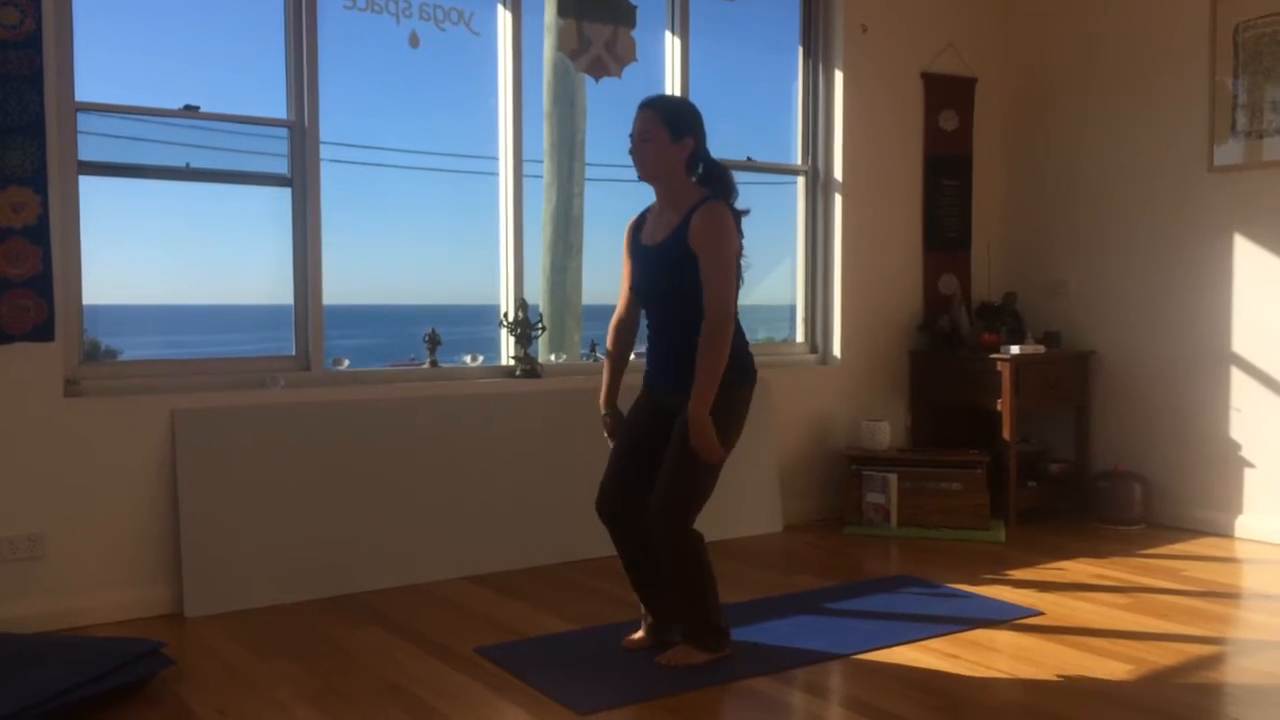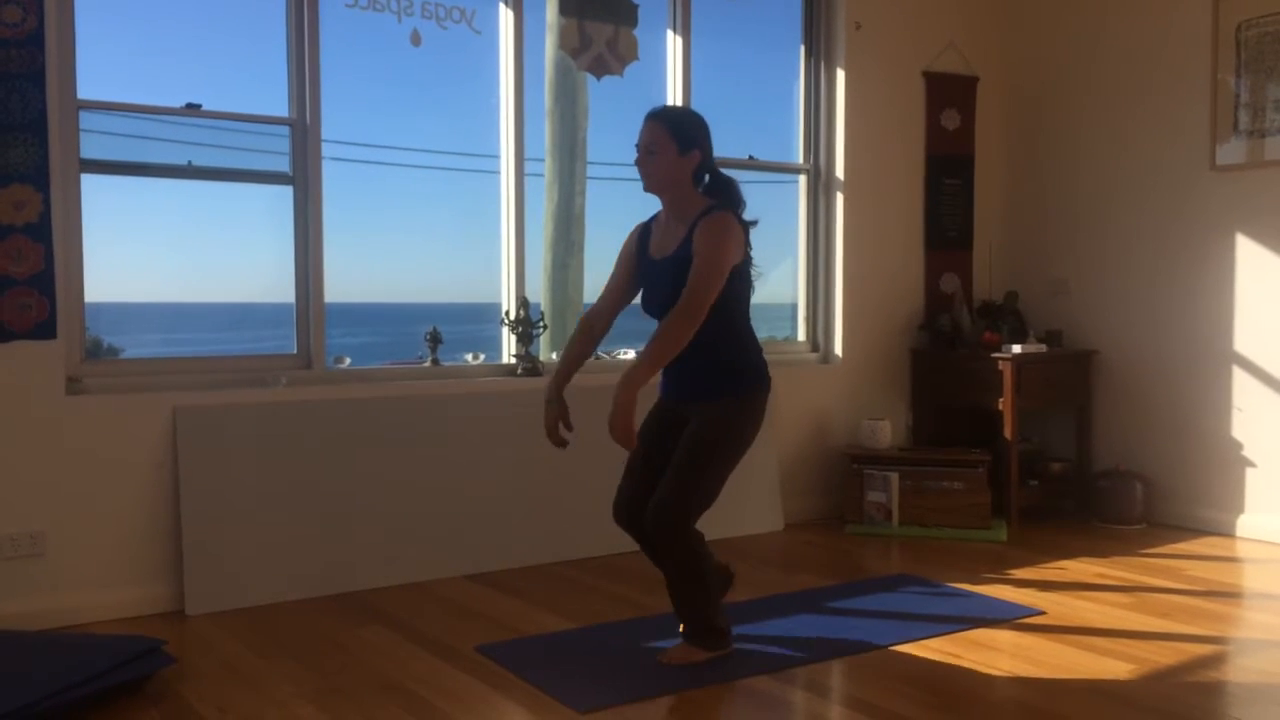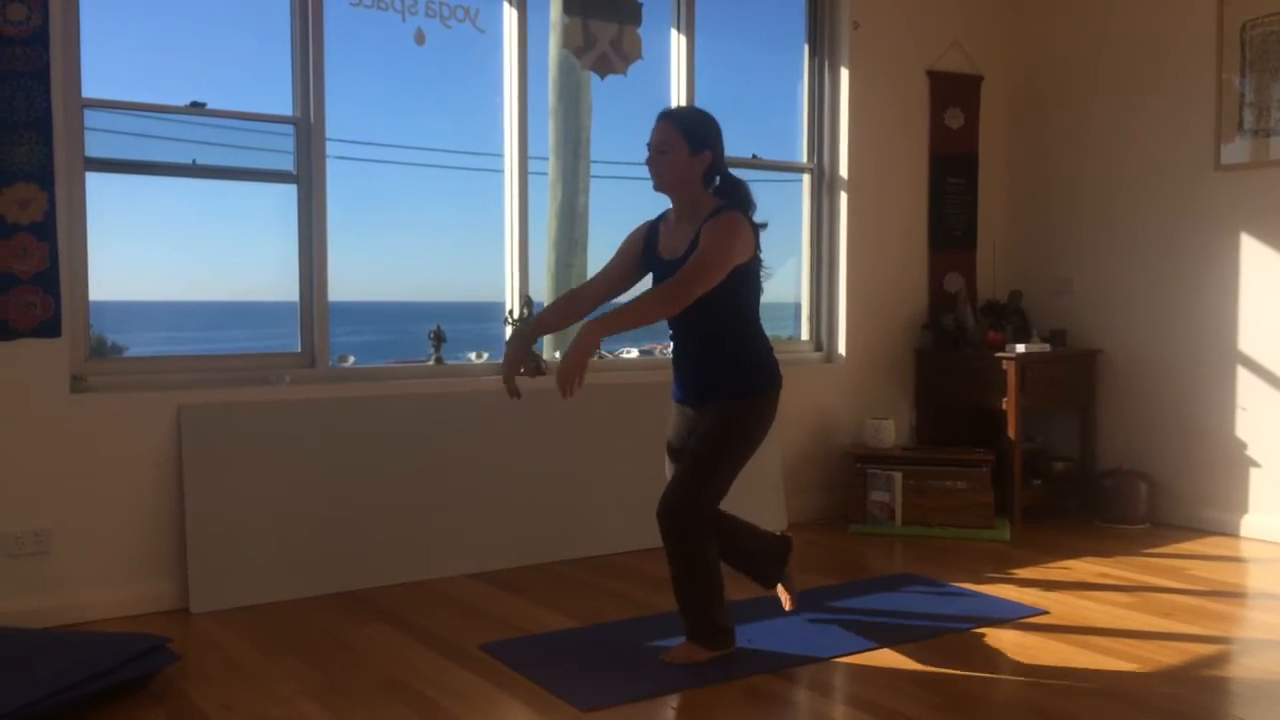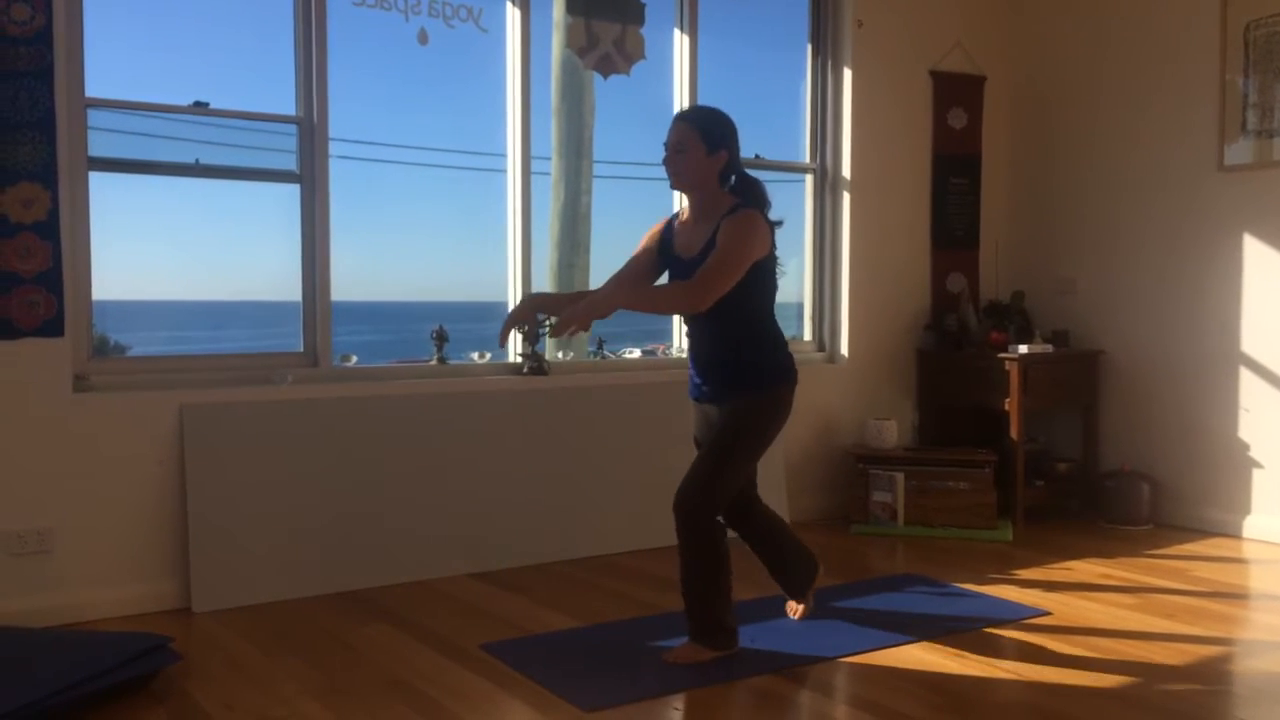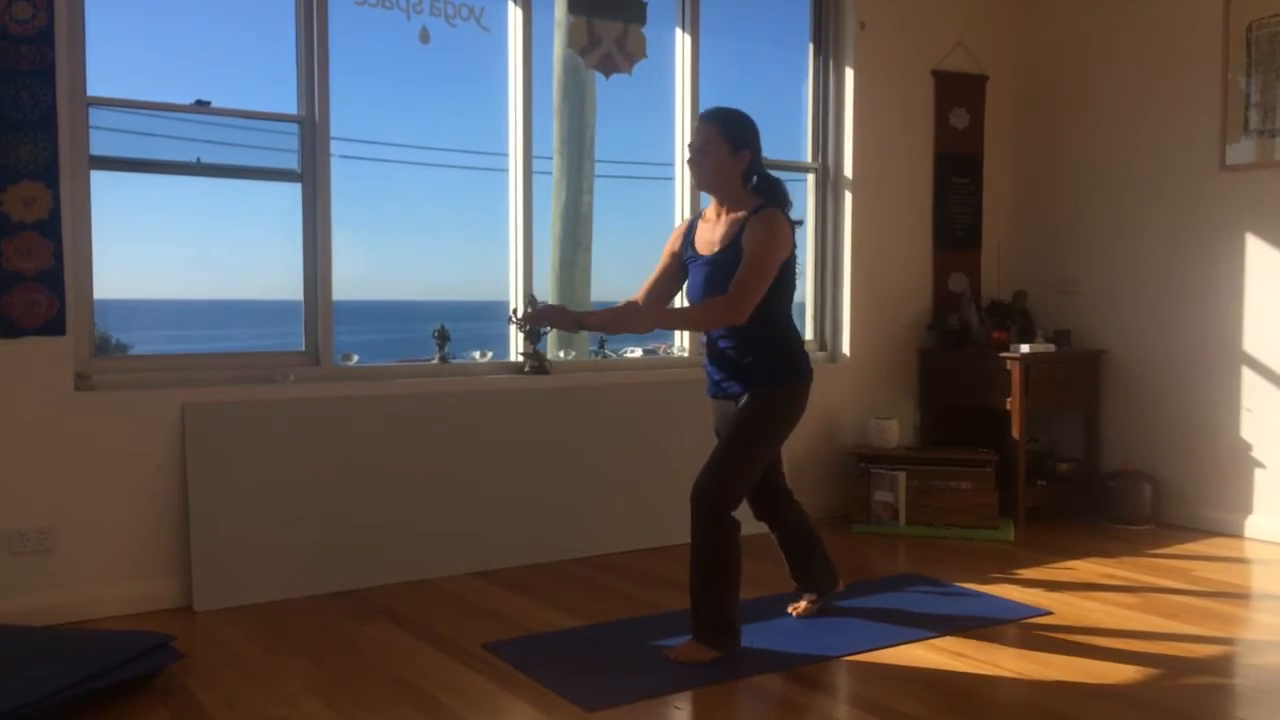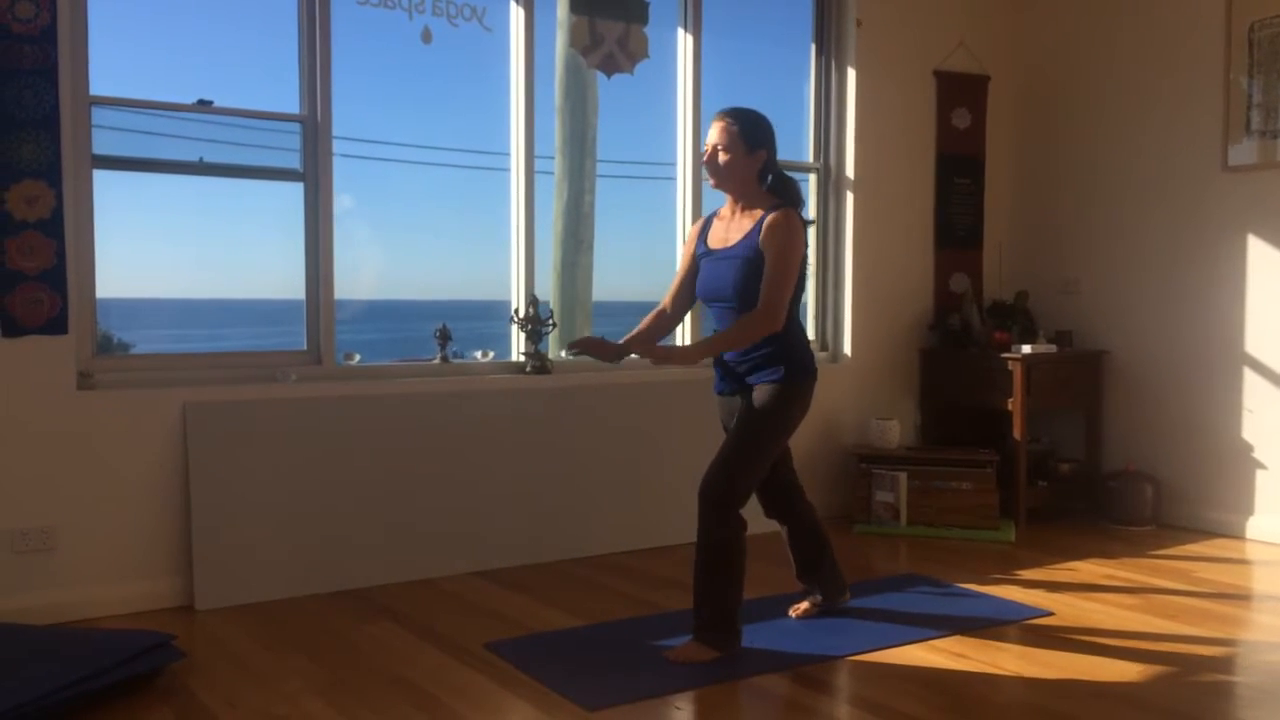
dt=0.4s
person 1, frame 1
left shoulder: (711, 219)
right shoulder: (637, 227)
left elbow: (719, 320)
right elbow: (624, 320)
left wrist: (701, 411)
right wrist: (608, 400)
left hip: (716, 387)
right hip: (660, 387)
left knee: (669, 514)
right knee: (616, 503)
left ankle: (706, 634)
right ankle: (662, 617)
person 1, frame 2
left shoulder: (719, 227)
right shoulder: (643, 237)
left elbow: (688, 316)
right elbow: (599, 316)
left wrist: (628, 389)
right wrist: (556, 386)
left hip: (732, 395)
right hip: (679, 394)
left knee: (668, 514)
right knee: (630, 508)
left ankle: (708, 632)
right ankle: (711, 579)
person 1, frame 3
left shoulder: (729, 228)
right shoulder: (649, 235)
left elbow: (674, 298)
right elbow: (588, 293)
left wrist: (592, 335)
right wrist: (526, 334)
left hip: (744, 393)
right hip: (692, 395)
left knee: (678, 512)
right knee: (687, 513)
left ankle: (710, 635)
right ankle: (772, 556)
person 1, frame 4
left shoulder: (746, 224)
right shoulder: (668, 233)
left elbow: (697, 296)
right elbow: (606, 294)
left wrist: (609, 301)
right wrist: (540, 301)
left hip: (761, 387)
right hip: (710, 391)
left knee: (694, 504)
right knee: (737, 503)
left ankle: (712, 635)
right ankle: (802, 575)
person 1, frame 5
left shoulder: (768, 224)
right shoulder: (689, 232)
left elbow: (736, 307)
right elbow: (642, 308)
left wrist: (657, 319)
right wrist: (578, 319)
left hip: (776, 383)
right hip: (726, 387)
left knee: (710, 497)
right knee: (767, 493)
left ankle: (715, 633)
right ankle: (820, 581)
person 1, frame 6
left shoulder: (781, 224)
right shoulder: (703, 230)
left elbow: (768, 318)
right elbow: (670, 310)
left wrist: (690, 354)
right wrist: (619, 347)
left hip: (780, 381)
right hip: (734, 386)
left knee: (718, 494)
right knee: (778, 490)
left ankle: (716, 633)
right ankle: (827, 586)
